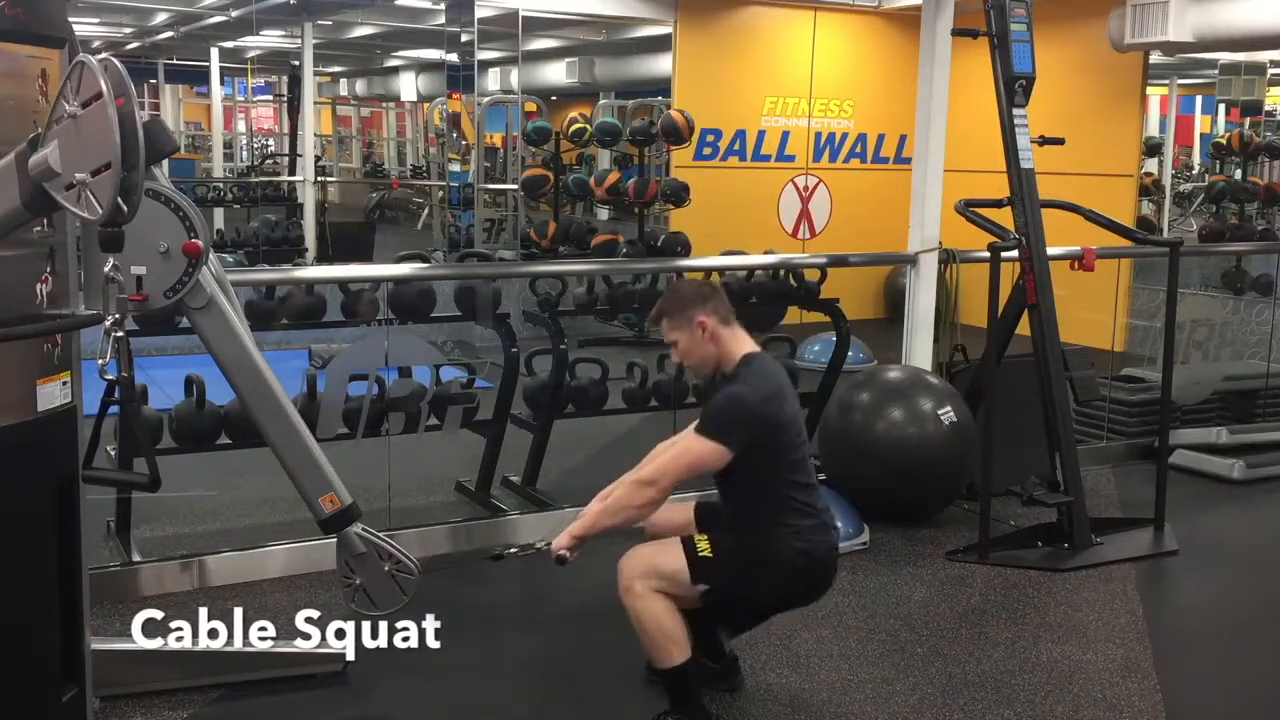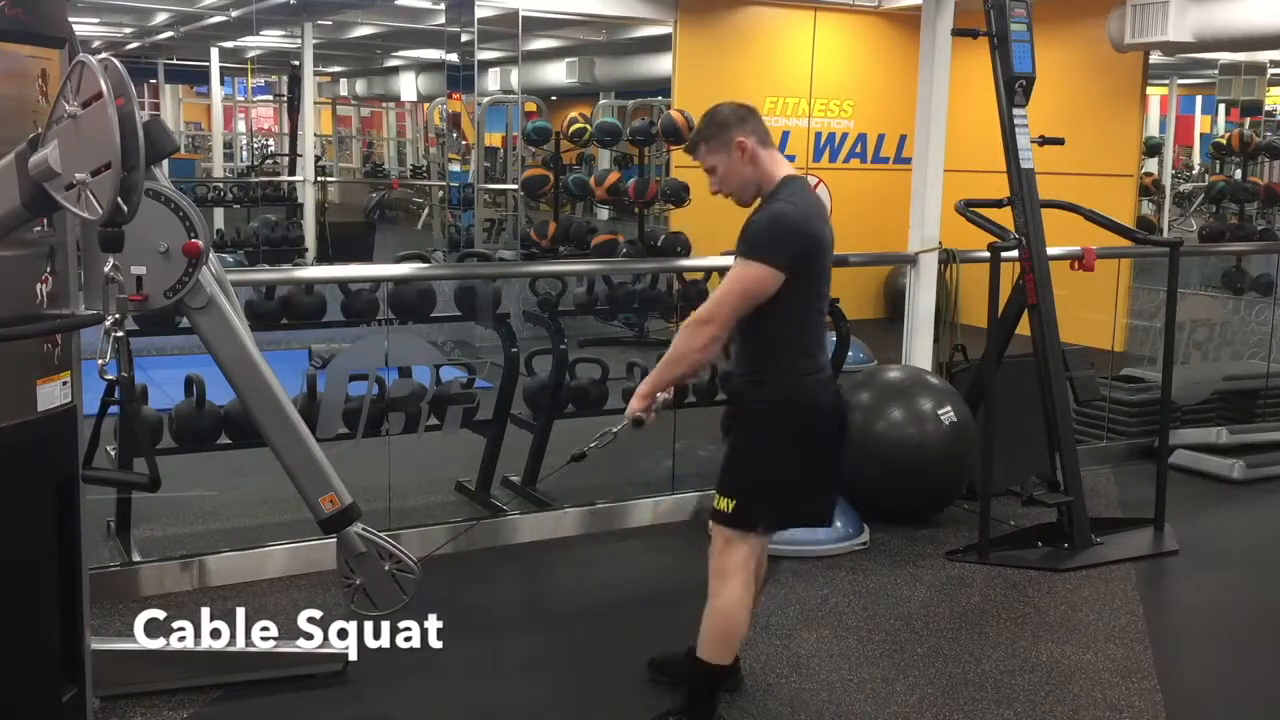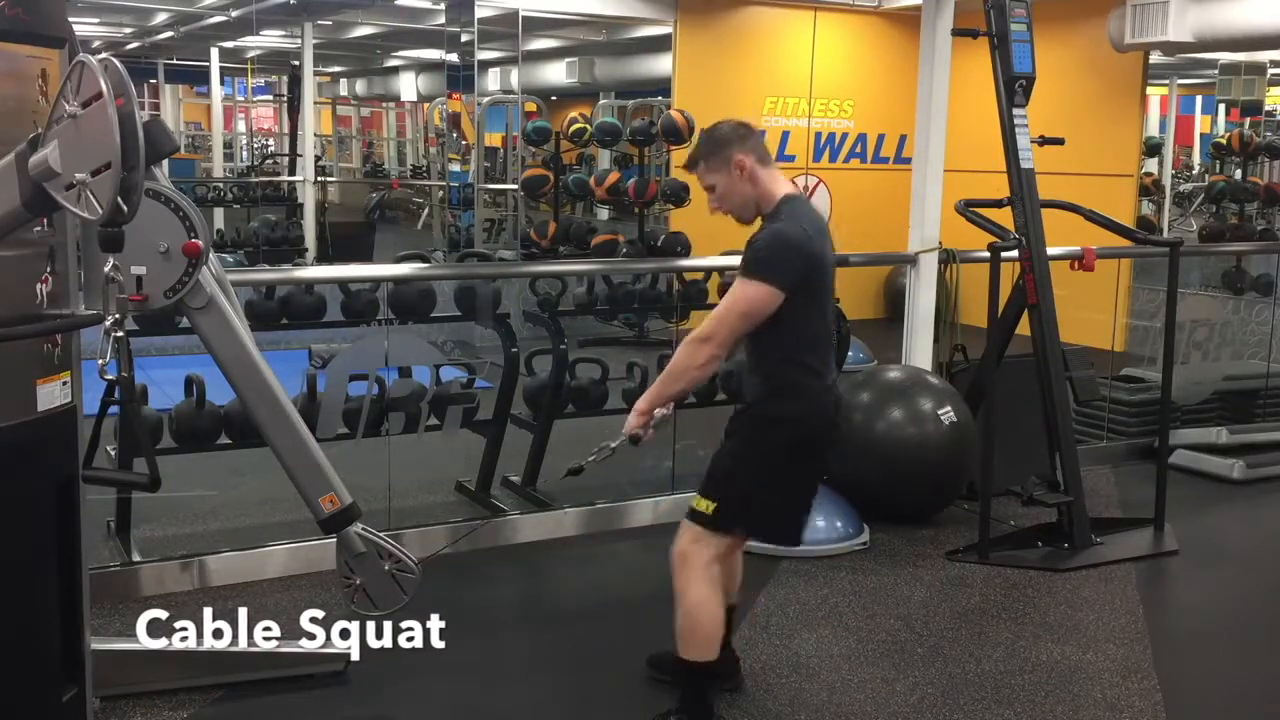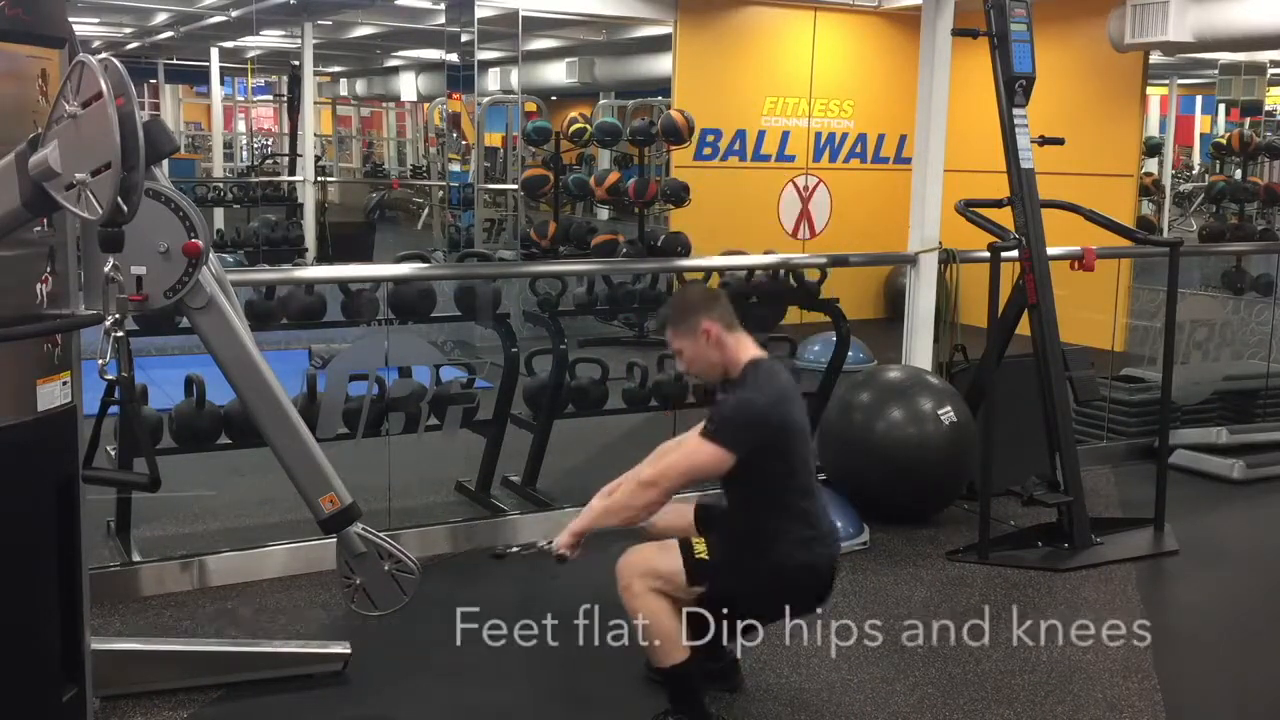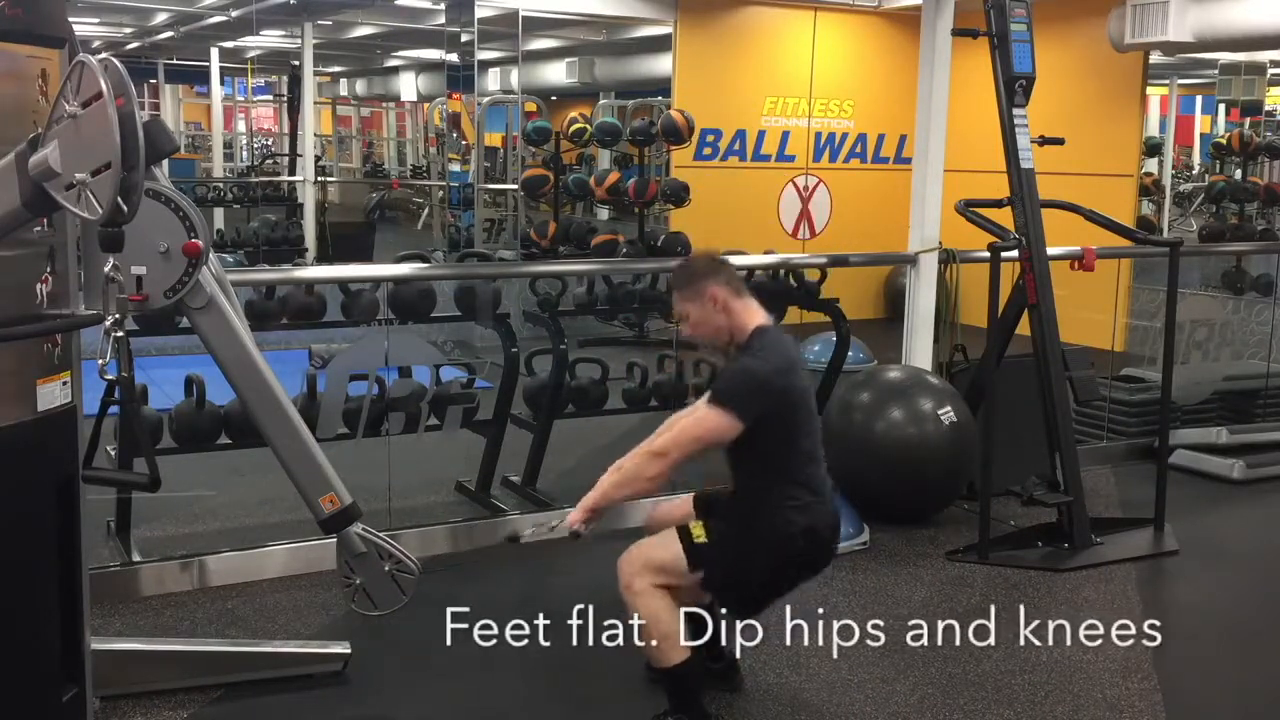
dt=0.5s
person 1, frame 1
left shoulder: (746, 400)
right shoulder: (752, 374)
left elbow: (653, 486)
right elbow: (678, 446)
left wrist: (578, 530)
right wrist: (605, 498)
left hip: (792, 557)
right hip: (776, 531)
left knee: (637, 572)
right knee: (661, 525)
right ankle: (712, 659)
person 1, frame 2
left shoulder: (781, 219)
right shoulder: (793, 204)
left elbow: (713, 321)
right elbow: (727, 316)
left wrist: (651, 387)
right wrist: (670, 376)
left hip: (782, 402)
right hip: (780, 393)
left knee: (733, 550)
right knee: (746, 539)
right ankle: (715, 658)
person 1, frame 3
left shoulder: (783, 238)
right shoulder: (796, 220)
left elbow: (712, 340)
right elbow: (729, 332)
left wrist: (649, 403)
right wrist: (669, 391)
left hip: (786, 417)
right hip: (788, 405)
left knee: (696, 551)
right knee: (723, 536)
right ankle: (714, 655)
person 1, frame 4
left shoulder: (752, 406)
right shoulder: (763, 378)
left elbow: (654, 488)
right elbow: (685, 445)
left wrist: (582, 526)
right wrist: (609, 493)
left hip: (790, 567)
right hip: (777, 536)
left knee: (635, 571)
right knee: (662, 525)
right ankle: (713, 655)
person 1, frame 5
left shoulder: (756, 371)
right shoulder: (767, 348)
left elbow: (664, 459)
right elbow: (689, 418)
left wrist: (591, 504)
right wrist: (617, 471)
left hip: (792, 532)
right hip: (780, 510)
left knee: (637, 569)
right knee: (665, 520)
right ankle: (712, 656)
